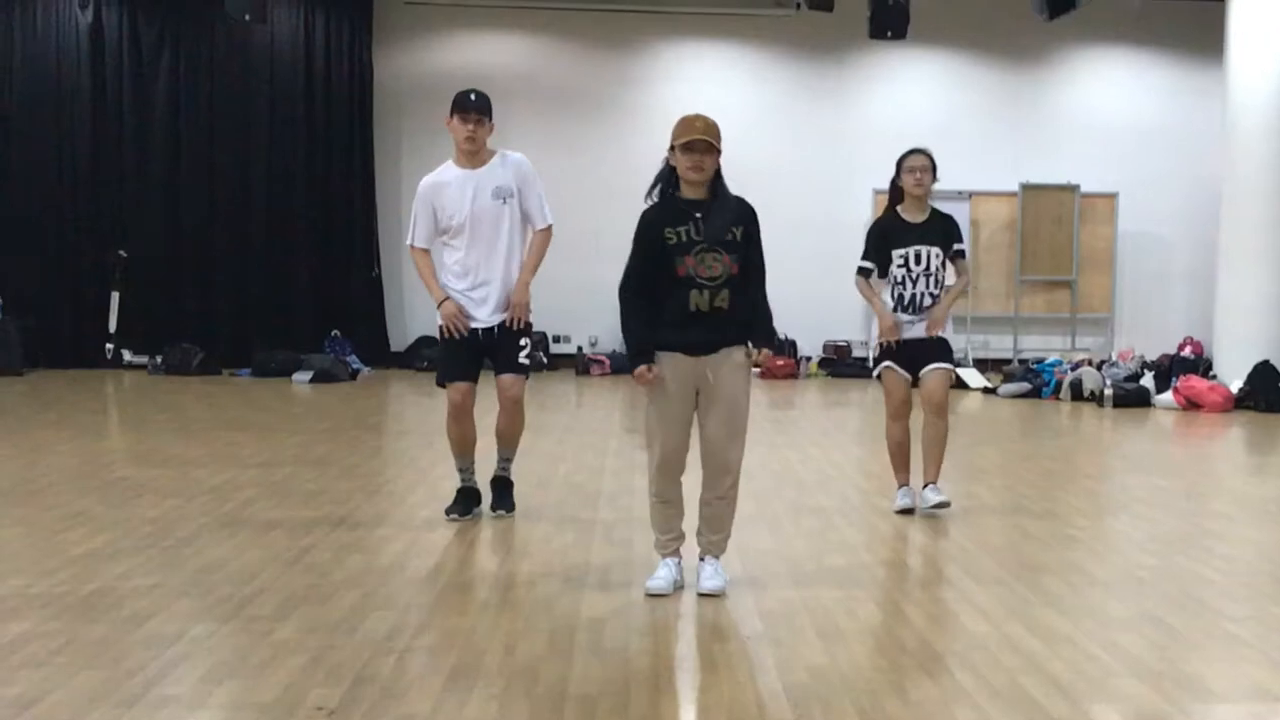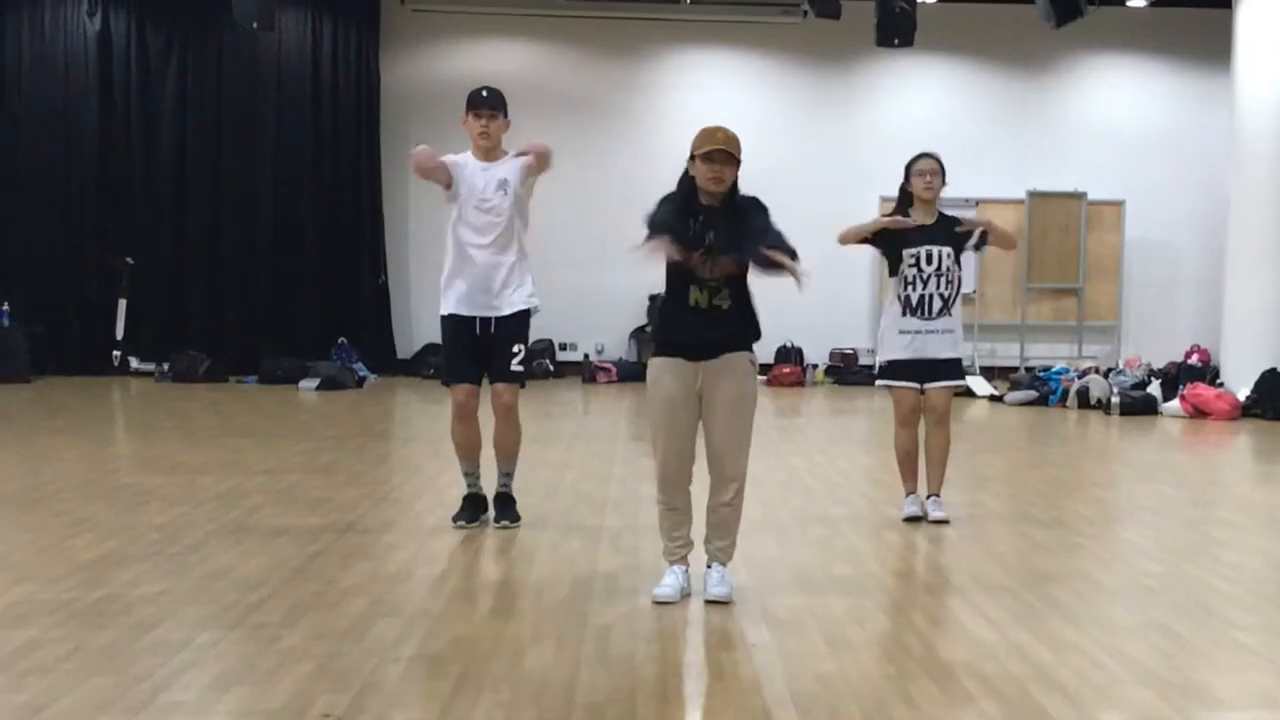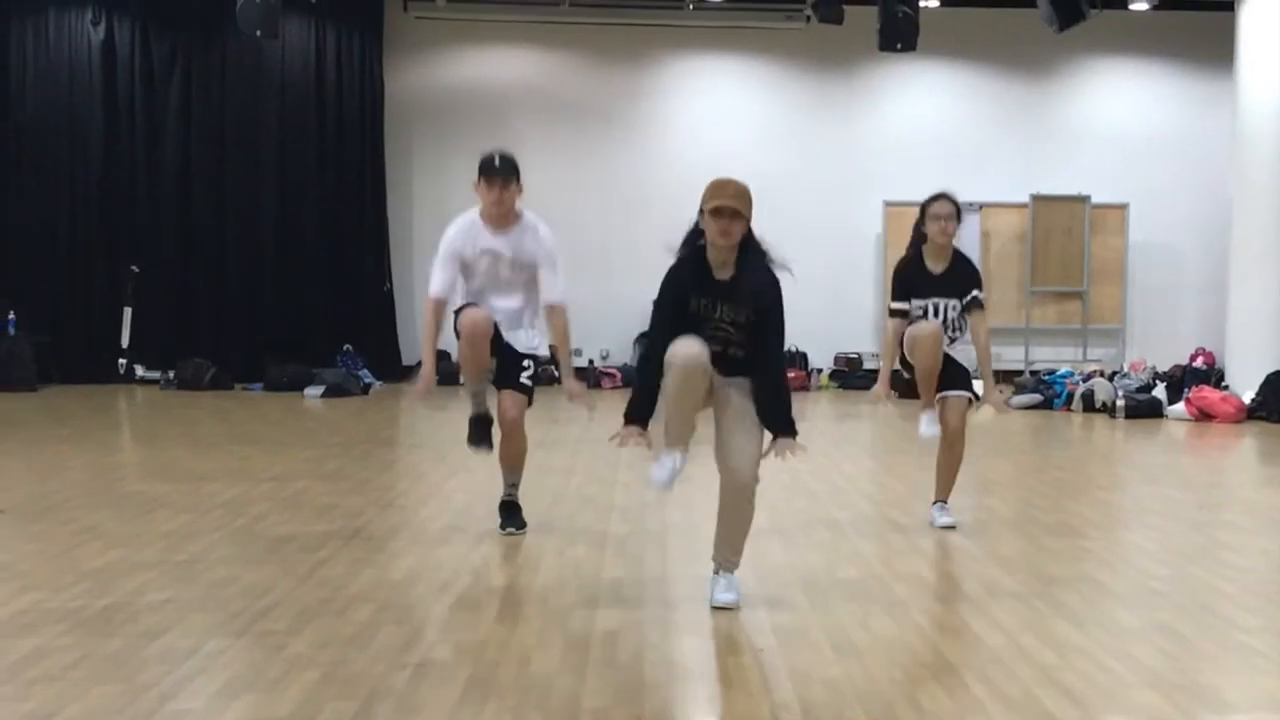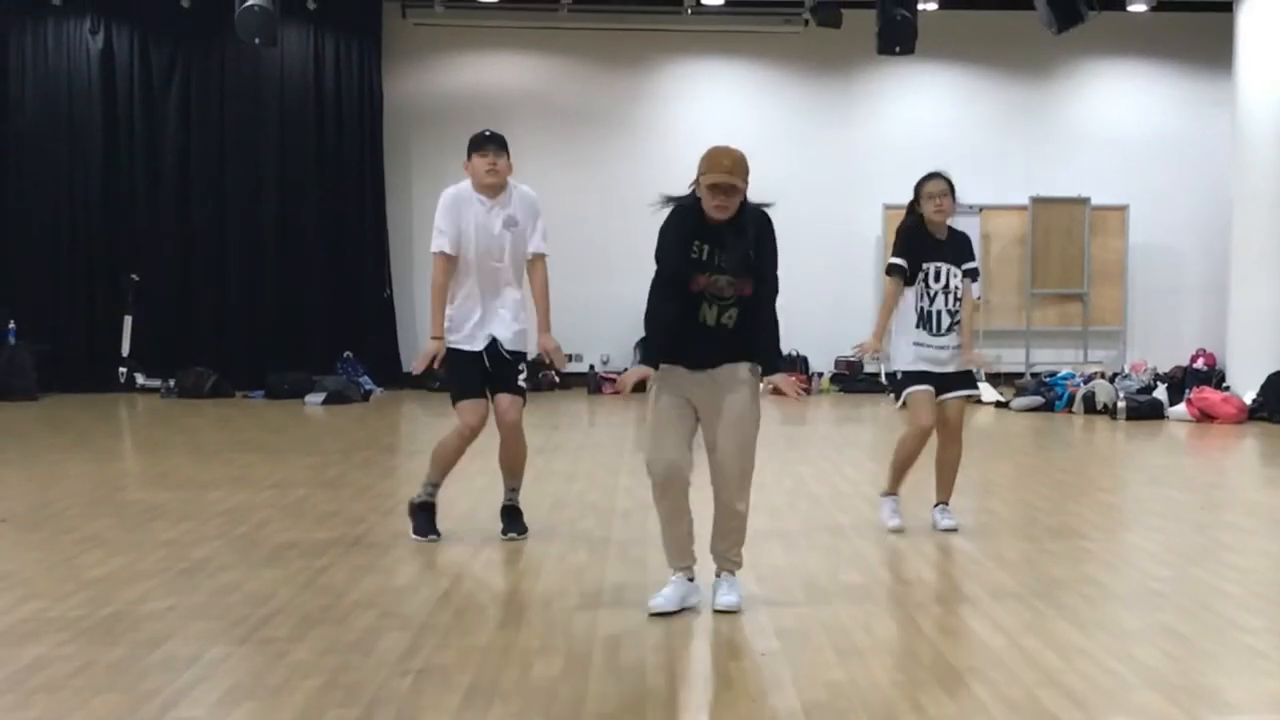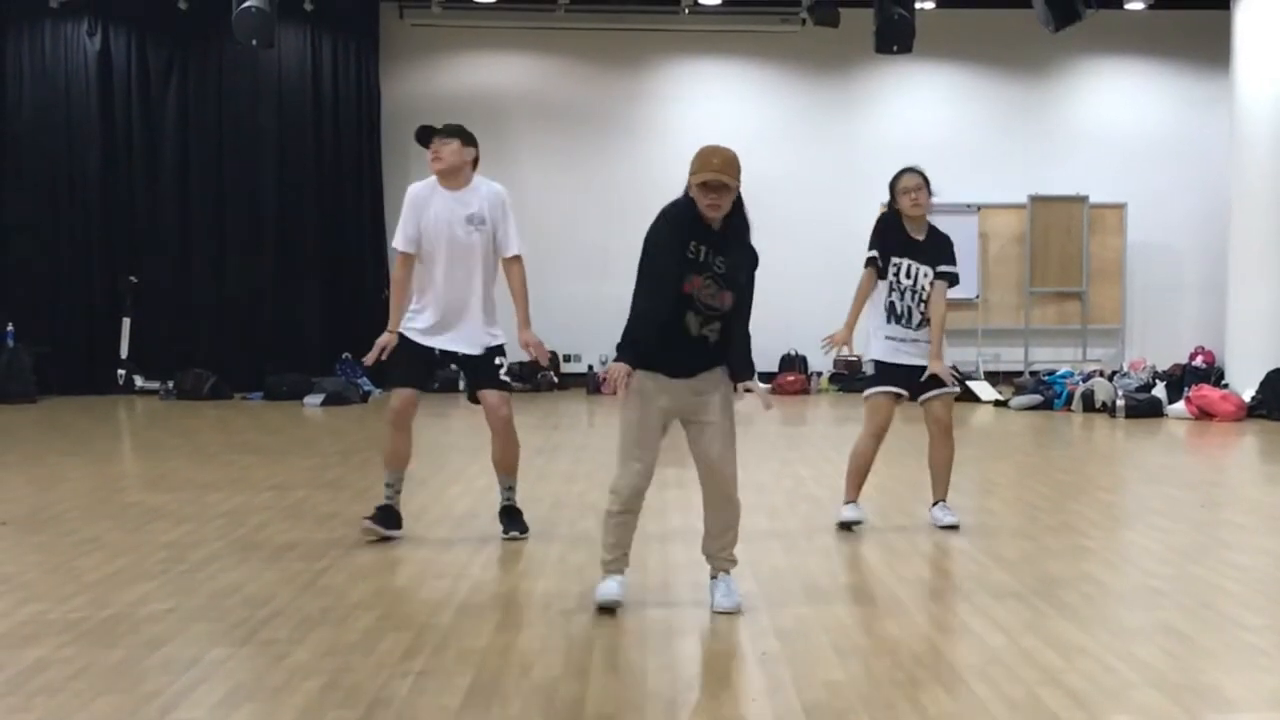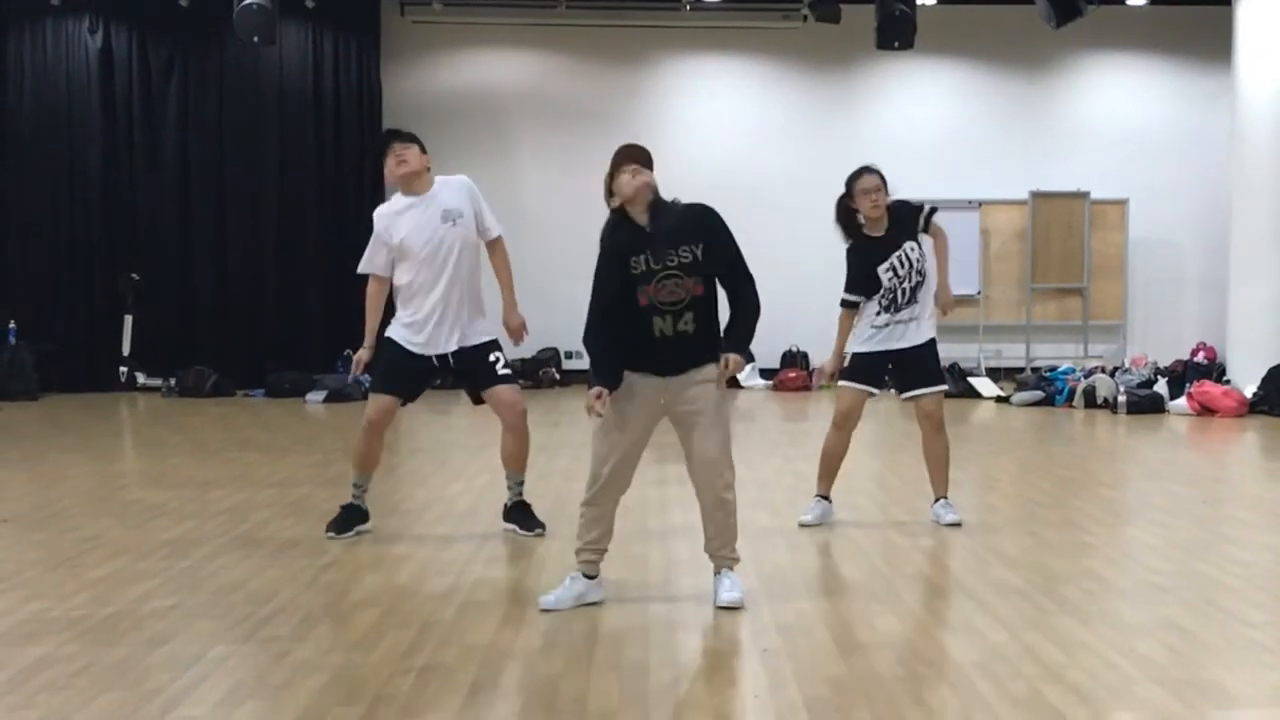
dt=0.4s
person 1, frame 1
left shoulder: (739, 213)
right shoulder: (655, 218)
left elbow: (753, 280)
right elbow: (634, 288)
left wrist: (763, 335)
right wrist: (639, 350)
left hip: (729, 353)
right hip: (667, 353)
left knee: (724, 464)
right knee: (664, 462)
left ankle: (712, 557)
right ankle: (669, 556)
person 1, frame 2
left shoulder: (748, 211)
right shoulder: (676, 209)
left elbow: (773, 247)
right elbow: (660, 222)
left wrist: (782, 257)
right wrist: (660, 240)
left hip: (733, 359)
right hip: (671, 357)
left knee: (729, 471)
right knee: (671, 470)
left ankle: (719, 564)
right ankle: (677, 563)
person 1, frame 3
left shoulder: (762, 280)
right shoulder: (682, 275)
left elbow: (771, 358)
right elbow: (656, 347)
left wrist: (781, 427)
right wrist: (636, 416)
left hip: (741, 383)
right hip: (690, 373)
left knee: (742, 477)
right knee: (685, 355)
left ankle: (725, 571)
right ankle: (675, 449)
person 1, frame 4
left shoulder: (758, 227)
right shoulder: (680, 222)
left elbow: (764, 301)
right elbow: (663, 294)
left wrist: (771, 364)
right wrist: (649, 358)
left hip: (734, 371)
right hip: (676, 368)
left knee: (733, 477)
right knee: (665, 468)
left ankle: (726, 573)
right ankle: (682, 577)
person 1, frame 5
left shoulder: (741, 251)
right shoulder: (673, 223)
left elbow: (738, 320)
right elbow: (649, 295)
left wrist: (743, 373)
right wrist: (626, 356)
left hip: (710, 377)
right hip: (653, 373)
left knee: (722, 477)
right knee: (632, 477)
left ankle: (721, 572)
right ankle: (613, 572)
person 1, frame 6
left shoulder: (701, 222)
right shoulder: (618, 245)
left elbow: (742, 287)
right elbow: (603, 318)
left wrist: (737, 344)
right wrist: (603, 378)
left hip: (699, 374)
right hip: (637, 377)
left knee: (716, 476)
right knee: (605, 476)
left ankle: (724, 569)
right ankle: (585, 574)
person 2, frame 1
left shoulder: (517, 168)
right shoulder: (433, 186)
left elbow: (543, 228)
right elbow: (419, 250)
left wrist: (524, 282)
right wrist: (441, 298)
left hip: (510, 309)
right hip: (460, 312)
left knee: (512, 395)
right knee: (459, 400)
left ankle: (503, 477)
right ankle: (467, 486)
person 2, frame 2
left shoulder: (519, 167)
right shoulder: (451, 168)
left elbow: (543, 154)
right elbow: (419, 161)
left wrist: (531, 153)
left hip: (510, 303)
right hip: (460, 303)
left knee: (506, 401)
right knee: (463, 401)
left ankle: (505, 494)
right ankle: (472, 494)
person 2, frame 3
left shoulder: (539, 237)
right shoulder: (459, 234)
left elbow: (554, 306)
right elbow: (436, 298)
left wrist: (566, 371)
right wrist: (428, 361)
left hip: (521, 336)
right hip: (478, 322)
left knee: (513, 414)
right knee: (475, 321)
left ankle: (510, 501)
right ankle: (479, 410)
person 2, frame 4
left shoulder: (525, 200)
right shoulder: (454, 199)
left elbow: (536, 265)
right elbow: (443, 267)
left wrist: (545, 331)
right wrist: (436, 335)
left hip: (509, 331)
right hip: (462, 333)
left knee: (510, 418)
right knee: (470, 422)
left ankle: (511, 506)
right ankle: (423, 501)
person 2, frame 5
left shoulder: (493, 196)
right shoulder: (418, 195)
left elbow: (512, 262)
right elbow: (404, 263)
left wrist: (526, 327)
right wrist: (392, 327)
left hip: (480, 331)
right hip: (423, 328)
left knee: (500, 414)
right knee: (398, 409)
left ankle: (509, 506)
right ankle: (390, 507)
person 2, frame 6
left shoulder: (461, 188)
right shoulder: (387, 216)
left elbow: (494, 244)
right elbow: (378, 281)
left wrist: (511, 305)
right wrist: (367, 345)
left hip: (472, 332)
right hip: (410, 336)
left knee: (514, 409)
right knee: (375, 417)
left ankle: (515, 504)
right ankle: (356, 507)
person 3, frame 1
left shoulder: (945, 225)
right shoulder: (884, 226)
left elbow: (962, 276)
right elbow: (862, 280)
left wrist: (941, 307)
right wrist: (882, 312)
left hip: (933, 328)
right hip: (895, 329)
left knee: (936, 402)
right knee: (898, 407)
left ankle: (931, 483)
right ankle: (903, 487)
person 3, frame 2
left shoulder: (956, 226)
right shoulder: (895, 226)
left elbow: (1010, 242)
right elbow: (846, 238)
left wrist: (986, 226)
right wrist: (882, 222)
left hip: (944, 339)
right hip: (902, 338)
left knee: (939, 414)
right knee: (906, 416)
left ankle: (934, 495)
right ankle: (910, 494)
person 3, frame 3
left shoulder: (966, 269)
right shoulder: (908, 267)
left elbow: (978, 326)
right elbow: (895, 323)
left wrist: (989, 383)
right wrist: (884, 378)
left hip: (953, 356)
right hip: (917, 348)
left knee: (955, 430)
right knee: (928, 332)
left ankle: (941, 504)
right ankle: (927, 405)
person 3, frame 4
left shoulder: (962, 244)
right shoulder: (910, 231)
left elbow: (966, 297)
right elbow: (894, 284)
left wrist: (968, 346)
right wrist: (878, 336)
left hip: (950, 352)
right hip: (912, 352)
left knee: (953, 427)
right knee: (922, 424)
left ankle: (942, 506)
right ankle: (890, 496)
person 3, frame 5
left shoulder: (941, 243)
right shoulder: (886, 226)
left elbow: (938, 301)
right elbow: (870, 276)
left wrist: (938, 357)
right wrist: (847, 328)
left hip: (926, 349)
right hip: (886, 347)
left knee: (942, 423)
right knee: (877, 424)
left ankle: (940, 504)
right ankle: (851, 502)
person 3, frame 6
left shoulder: (906, 213)
right shoulder: (858, 251)
left elbow: (938, 234)
right elbow: (850, 307)
left wrist: (942, 284)
right wrist: (835, 355)
left hip: (918, 337)
right hip: (870, 342)
left knee: (932, 417)
right knee: (844, 416)
left ankle: (941, 501)
right ankle: (822, 499)
